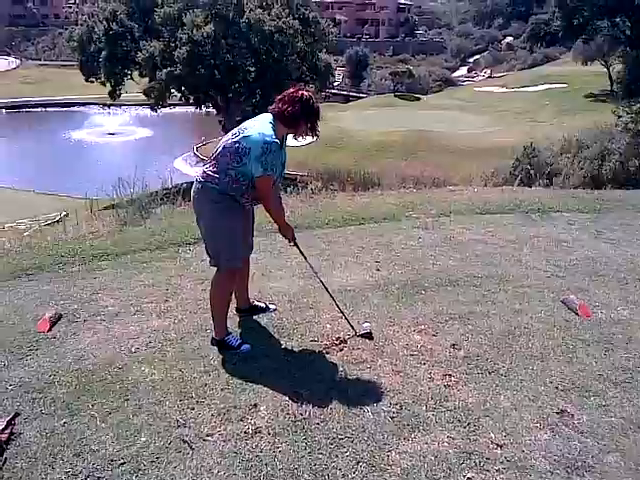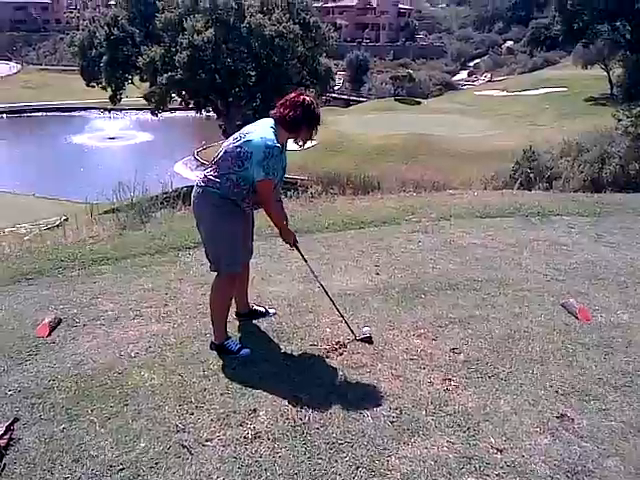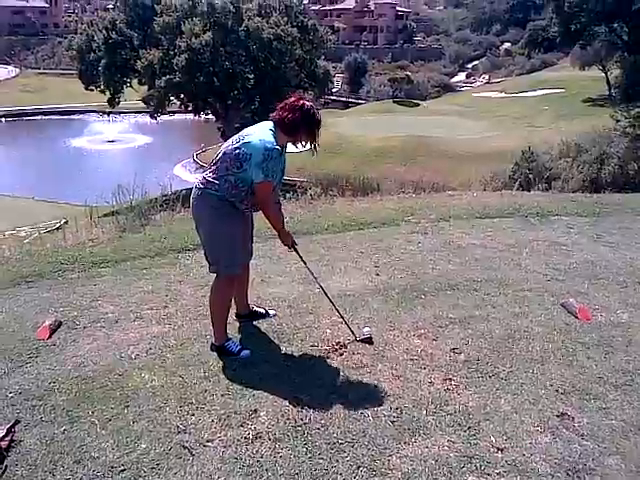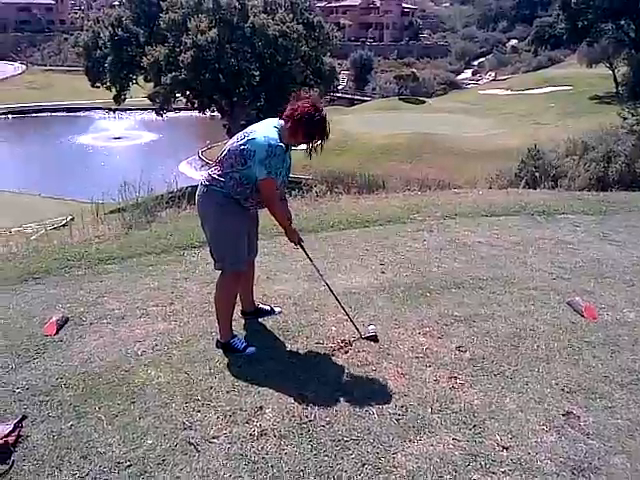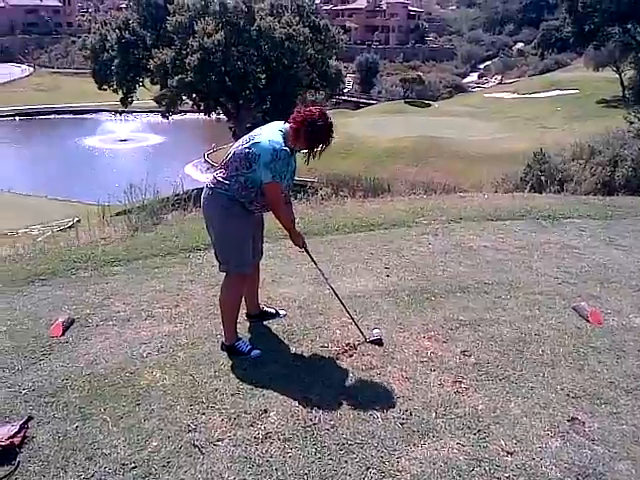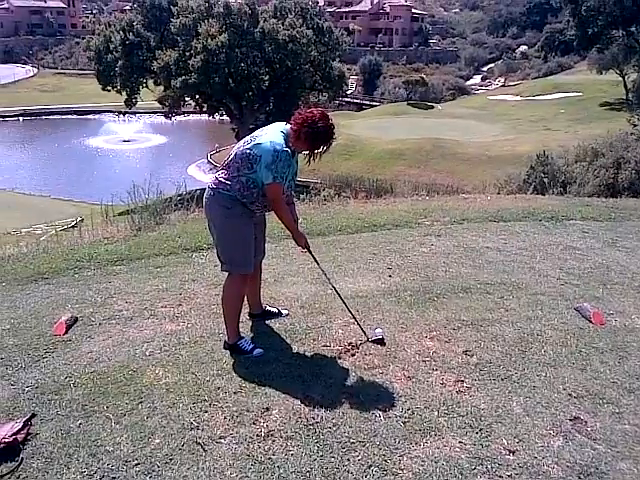
dt=0.2s
person 1, frame 1
left shoulder: (271, 125)
right shoulder: (265, 141)
left elbow: (271, 181)
right elbow: (265, 193)
left wrist: (280, 210)
right wrist: (283, 225)
left hip: (236, 196)
right hip: (216, 199)
left knee: (242, 254)
right knee: (228, 266)
left ankle: (244, 304)
right ankle: (220, 335)
person 1, frame 2
left shoulder: (272, 129)
right shoulder: (267, 146)
left elbow: (271, 186)
right elbow: (266, 198)
left wrist: (281, 211)
right wrist: (284, 230)
left hip: (235, 200)
right hip: (216, 203)
left knee: (242, 259)
right knee: (228, 271)
left ankle: (244, 309)
right ankle: (220, 339)
person 1, frame 3
left shoulder: (271, 132)
right shoulder: (265, 148)
left elbow: (270, 187)
right elbow: (264, 200)
left wrist: (279, 214)
right wrist: (282, 232)
left hip: (235, 203)
right hip: (215, 205)
left knee: (242, 260)
right knee: (228, 272)
left ankle: (243, 310)
right ankle: (220, 340)
person 1, frame 4
left shoulder: (276, 129)
right shoulder: (269, 145)
left elbow: (276, 184)
right elbow: (270, 197)
left wrist: (285, 210)
right wrist: (288, 229)
left hip: (241, 200)
right hip: (220, 202)
left knee: (247, 257)
right knee: (233, 269)
left ankle: (249, 307)
right ankle: (225, 337)
person 1, frame 5
left shoulder: (283, 132)
right shoulder: (274, 150)
left elbow: (281, 187)
right elbow: (275, 200)
left wrist: (290, 214)
right wrist: (293, 232)
left hip: (246, 202)
right hip: (225, 204)
left knee: (252, 260)
right knee: (238, 271)
left ankle: (254, 309)
right ankle: (230, 340)
person 1, frame 6
left shoulder: (286, 133)
right shoulder: (276, 151)
left elbow: (284, 187)
right elbow: (276, 201)
left wrist: (293, 212)
right wrist: (296, 233)
left hip: (249, 203)
right hip: (227, 205)
left knee: (254, 260)
right knee: (240, 271)
left ankle: (256, 309)
right ankle: (233, 338)
